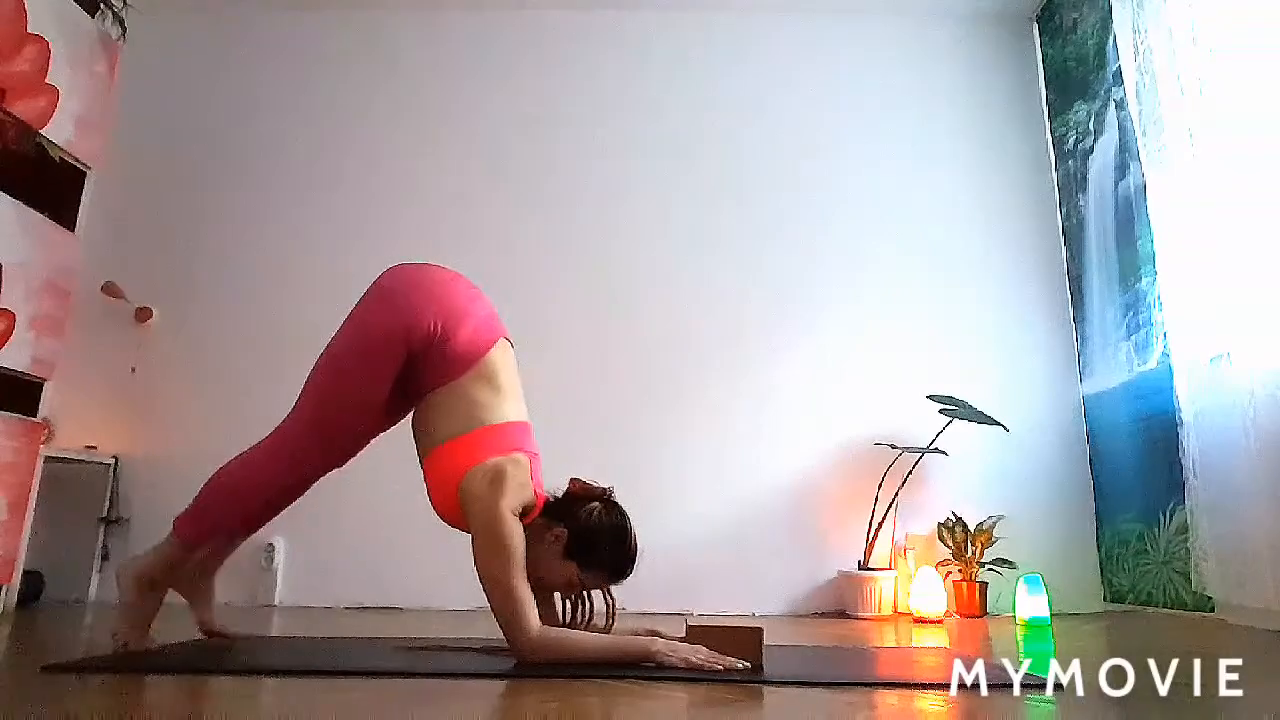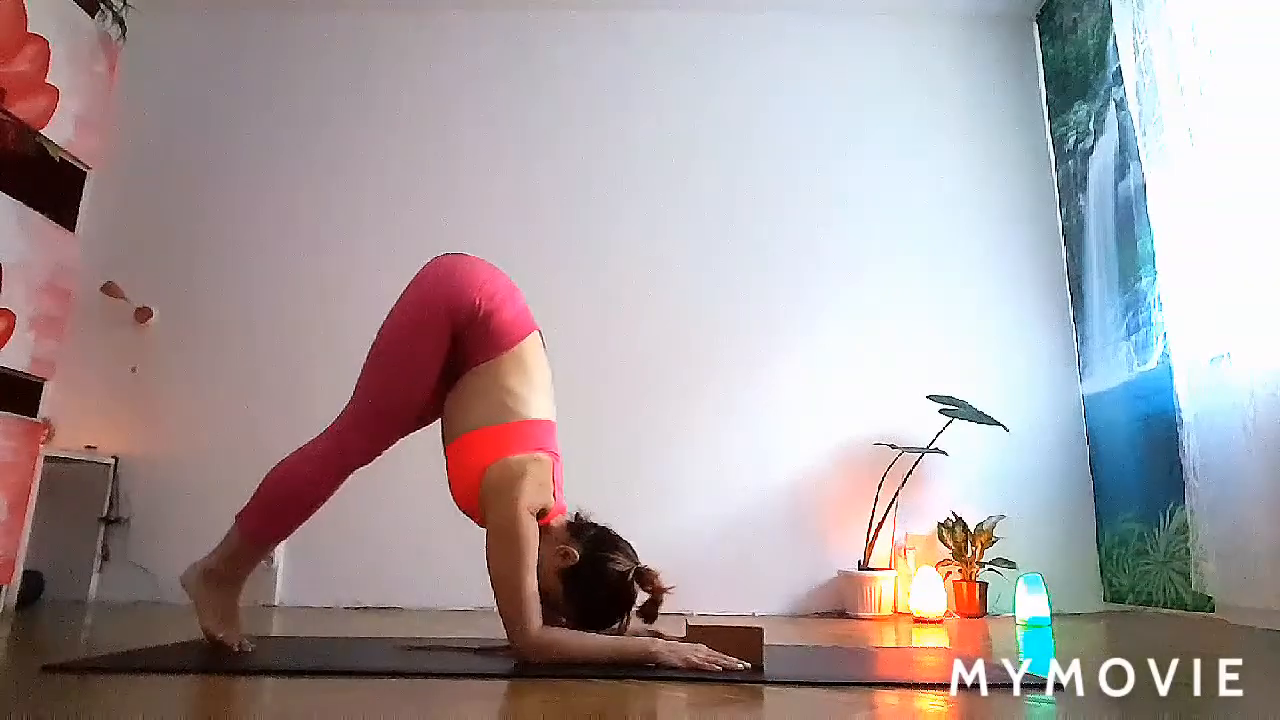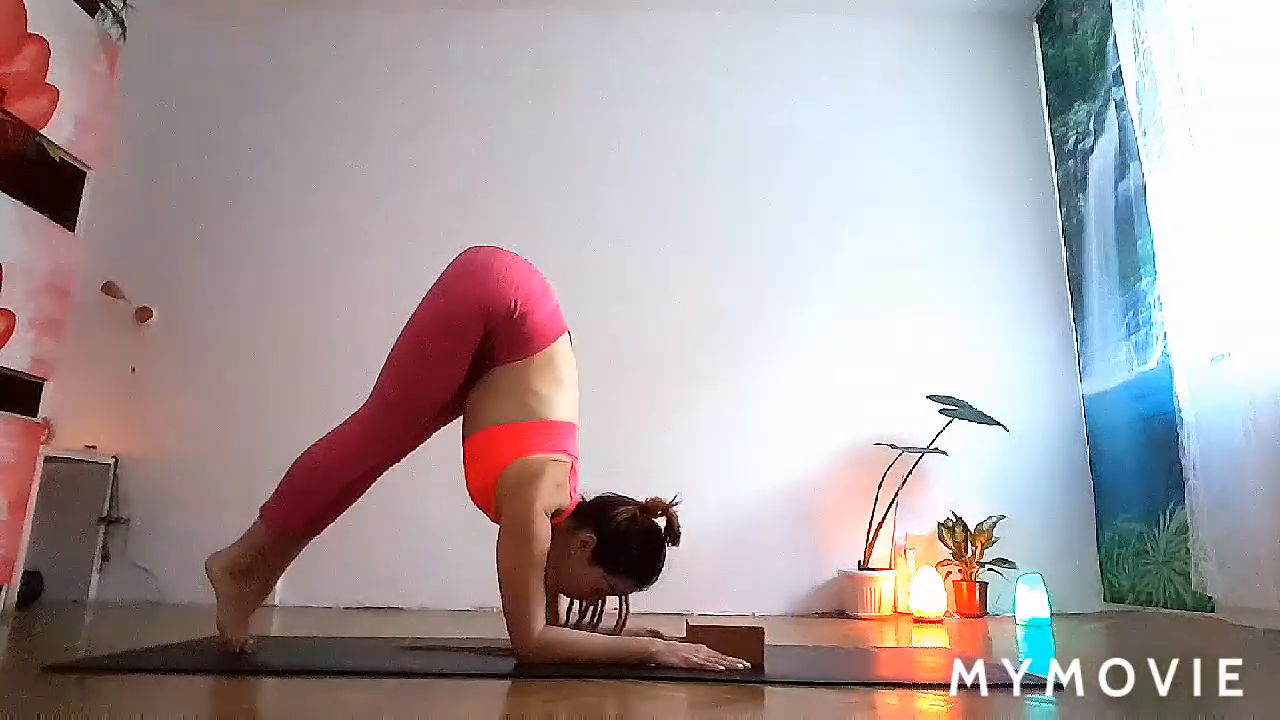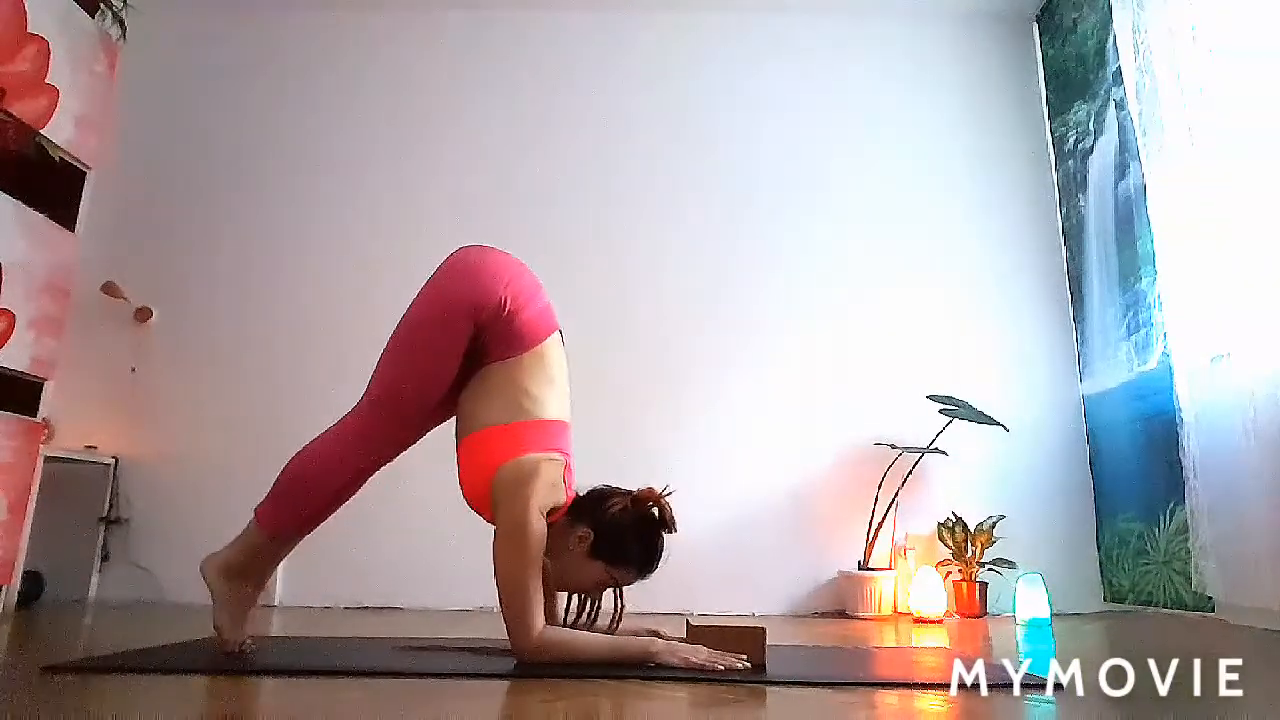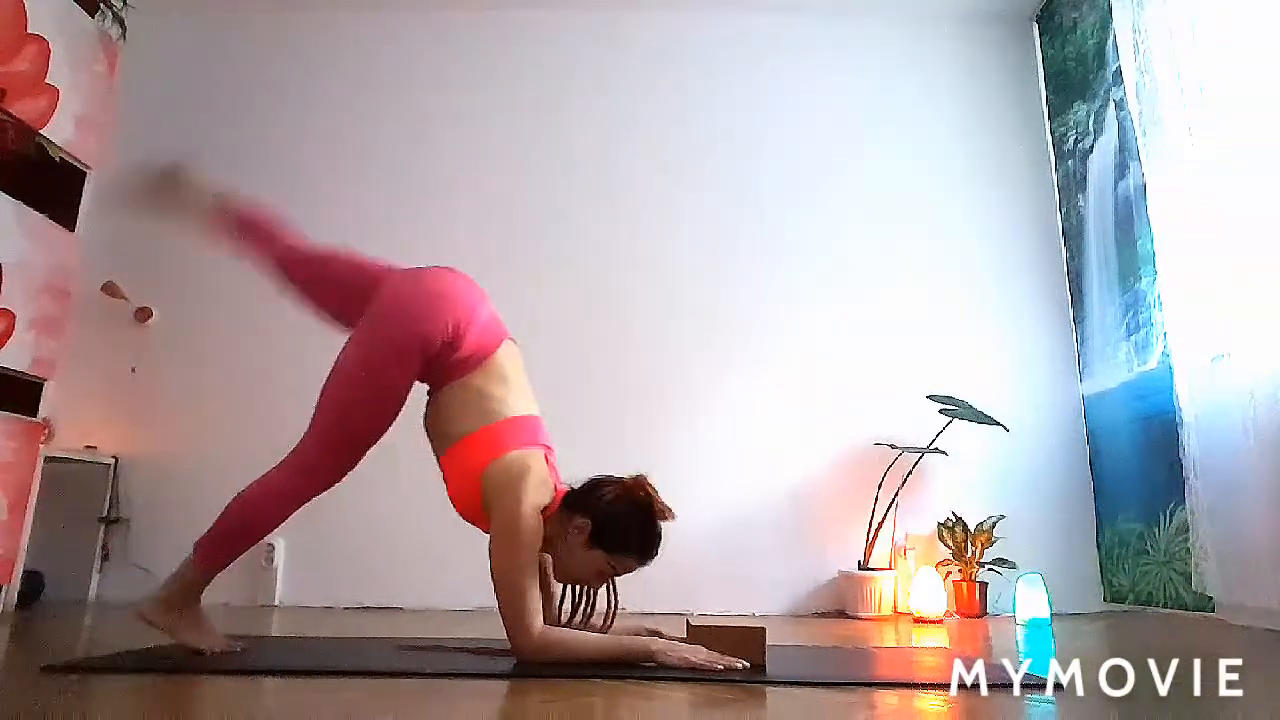
dt=1s
person 1, frame 1
left shoulder: (526, 504)
right shoulder: (500, 501)
left elbow: (535, 626)
right elbow: (528, 642)
left wrist: (625, 636)
right wrist: (648, 648)
left hip: (436, 318)
right hip: (414, 309)
left knee: (314, 455)
right knee: (298, 450)
left ankle: (198, 568)
right ankle: (154, 569)
person 1, frame 2
right shoulder: (519, 499)
right elbow: (530, 642)
left wrist: (631, 633)
right wrist: (649, 647)
left hip: (473, 320)
right hip: (459, 299)
left knee: (354, 446)
right knee: (351, 441)
left ankle: (228, 573)
right ankle: (217, 570)
person 1, frame 3
right shoulder: (535, 498)
right elbow: (530, 644)
left wrist: (625, 636)
right wrist: (649, 649)
left hip: (505, 311)
left knee: (381, 444)
right knee: (376, 436)
right ankle: (243, 562)
person 1, frame 4
right shoulder: (531, 498)
right elbow: (529, 642)
left wrist: (632, 636)
right wrist: (649, 648)
left hip: (495, 313)
left knee: (374, 443)
left ankle: (250, 568)
right ankle: (238, 562)
person 1, frame 5
left shoulder: (544, 501)
right shoulder: (521, 499)
right elbow: (531, 640)
right wrist: (647, 645)
left hip: (440, 310)
right hip: (425, 320)
left knee: (295, 258)
right knee: (318, 464)
left ankle: (201, 199)
right ankle: (179, 595)
